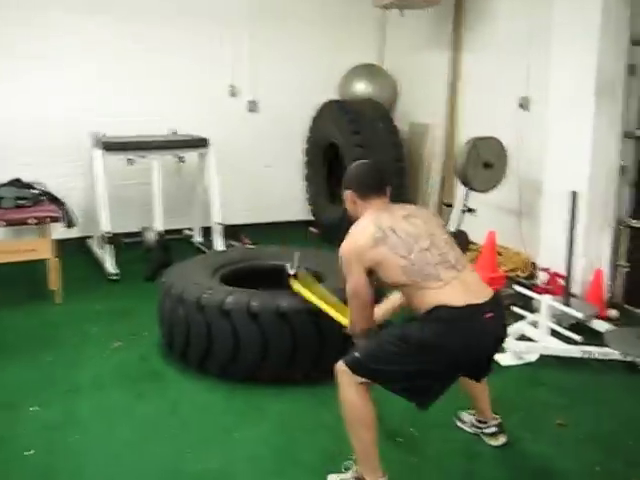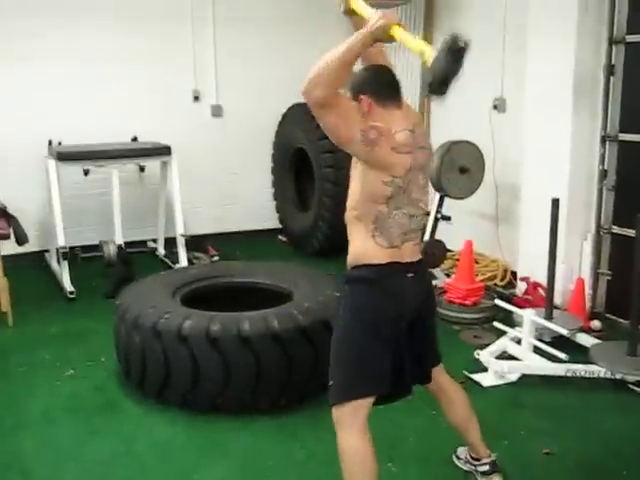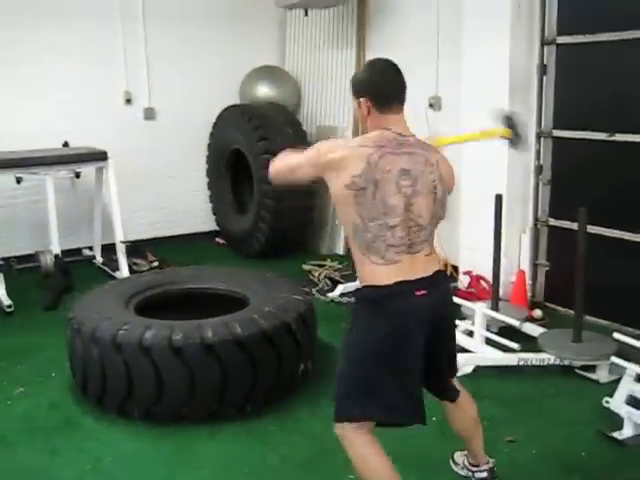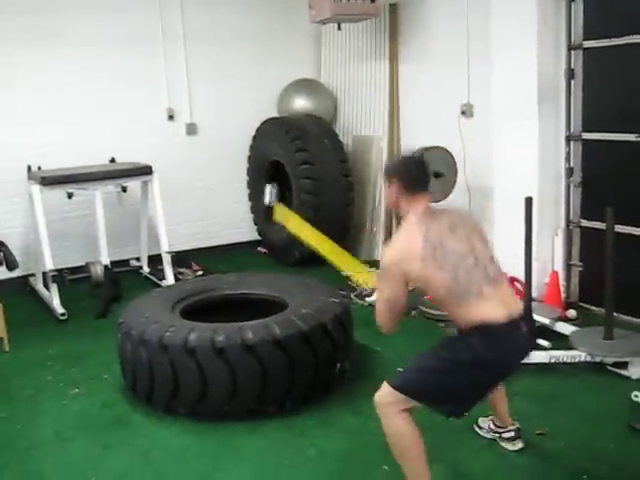
dt=1s
person 1, frame 1
left shoulder: (355, 241)
right shoulder: (421, 214)
left elbow: (360, 323)
left wrist: (362, 332)
right wrist: (383, 311)
left hip: (453, 324)
right hip: (493, 315)
left knee: (349, 373)
right ankle: (488, 422)
person 1, frame 2
left shoulder: (381, 146)
right shoulder: (415, 129)
left elbow: (317, 92)
right elbow: (381, 77)
left wrist: (365, 34)
right wrist: (368, 34)
left hip: (374, 286)
right hip: (415, 280)
left knee: (349, 415)
right knee: (434, 373)
person 1, frame 3
left shoulder: (339, 155)
right shoulder: (439, 164)
left elbow: (277, 168)
left hip: (385, 304)
right hip: (435, 293)
left knee: (353, 426)
right knee: (448, 388)
person 1, frame 4
left shoulder: (398, 251)
right shoulder: (461, 219)
left elbow: (388, 322)
left wrist: (382, 302)
left hip: (491, 341)
right hip: (522, 328)
left knee: (388, 401)
right ankle: (505, 428)
